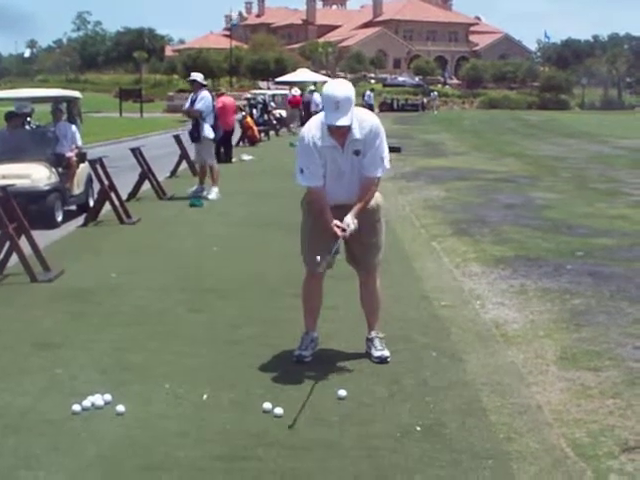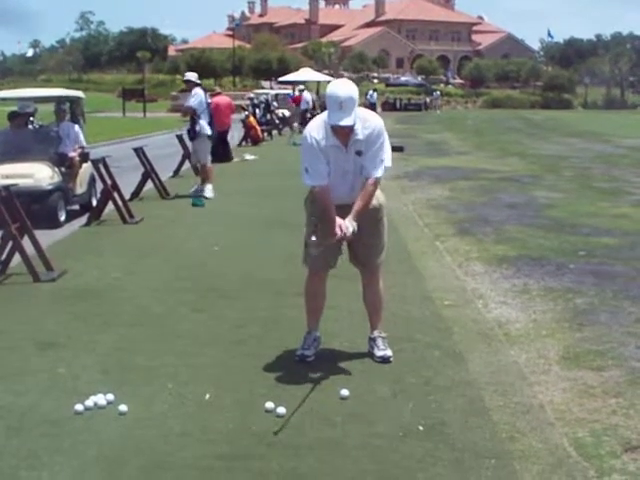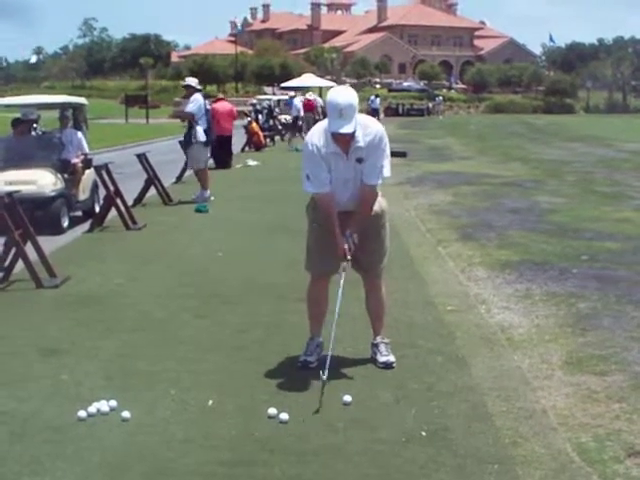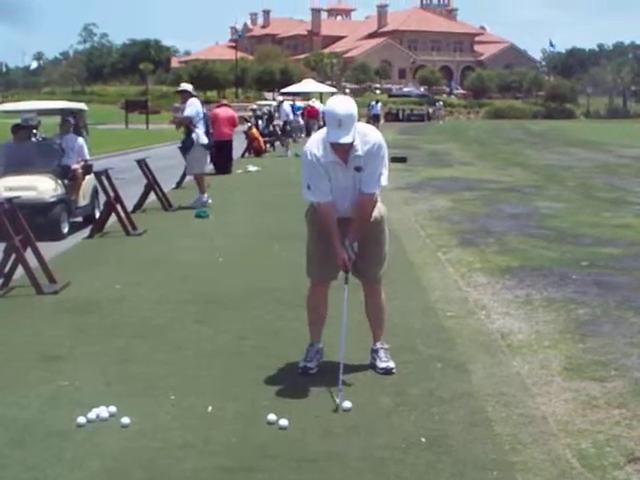
dt=0.4s
person 1, frame 1
left shoulder: (370, 126)
right shoulder: (309, 134)
left elbow: (374, 176)
right elbow: (313, 187)
left wrist: (353, 215)
right wrist: (330, 222)
left hip: (362, 205)
right hip: (321, 207)
left knee: (368, 271)
right knee: (314, 272)
left ankle: (373, 335)
right ankle: (309, 335)
person 1, frame 2
left shoulder: (374, 126)
right shoulder: (313, 134)
left elbow: (372, 179)
right elbow: (320, 186)
left wrist: (353, 218)
right wrist: (335, 221)
left hip: (365, 204)
right hip: (325, 205)
left knee: (371, 271)
right knee: (316, 270)
left ankle: (376, 335)
right ankle: (312, 334)
person 1, frame 3
left shoulder: (375, 133)
right shoulder: (314, 141)
left elbow: (370, 188)
right elbow: (323, 194)
left wrist: (353, 230)
right wrist: (337, 235)
left hip: (367, 210)
right hip: (327, 211)
left knee: (373, 277)
right knee: (319, 276)
left ankle: (379, 341)
right ankle: (315, 340)
person 1, frame 4
left shoulder: (373, 141)
right shoulder: (314, 150)
left elbow: (368, 196)
right elbow: (324, 204)
left wrist: (352, 239)
right wrist: (337, 246)
left hip: (366, 216)
right hip: (326, 217)
left knee: (373, 282)
right knee: (319, 282)
left ankle: (379, 346)
right ankle: (314, 346)
person 2, frame 1
left shoulder: (204, 95)
right shoulder: (193, 96)
left elbow: (196, 113)
right elbow: (186, 111)
left wrist: (189, 111)
right wrist: (191, 111)
left hip: (206, 132)
right hip: (198, 133)
left knee: (210, 161)
right knee: (201, 162)
left ankle: (215, 189)
right ankle: (201, 186)
person 2, frame 2
left shoulder: (197, 92)
right shoulder: (193, 93)
left elbow: (188, 110)
right elbow: (184, 112)
left wrist: (185, 110)
right wrist: (186, 110)
left hip: (203, 131)
right hip: (197, 131)
left knee: (204, 160)
right knee: (199, 160)
left ankle: (209, 187)
right ankle: (202, 186)
person 2, frame 3
left shoulder: (196, 98)
right shoulder: (193, 99)
left elbow: (187, 115)
right elbow: (184, 116)
left wrist: (179, 114)
right wrist: (181, 114)
left hip: (199, 137)
right hip: (196, 136)
left knee: (200, 165)
right knee: (198, 166)
left ankle: (205, 193)
right ankle: (204, 192)
person 2, frame 4
left shoulder: (193, 102)
right shoulder: (186, 106)
left elbow: (186, 119)
right elbow: (178, 124)
left wrist: (178, 120)
right wrist: (179, 120)
left hip: (198, 140)
right hip: (192, 141)
left knee: (198, 170)
right knee: (196, 170)
left ankle: (203, 196)
right ankle: (202, 196)
